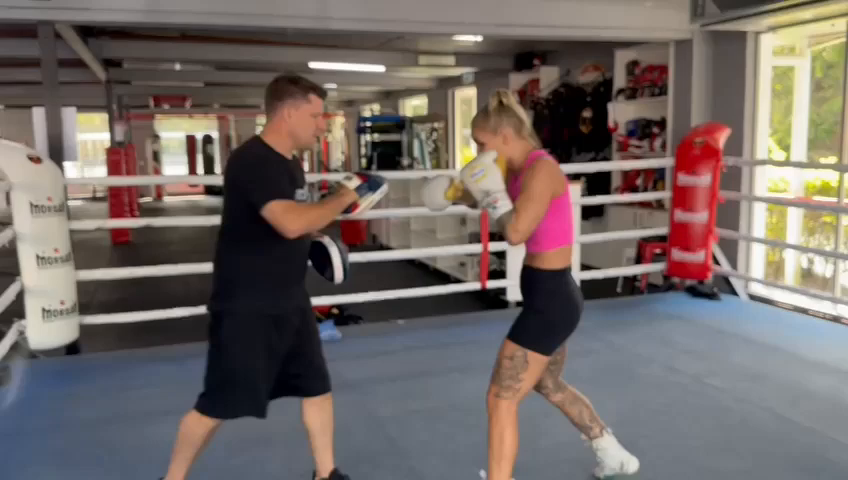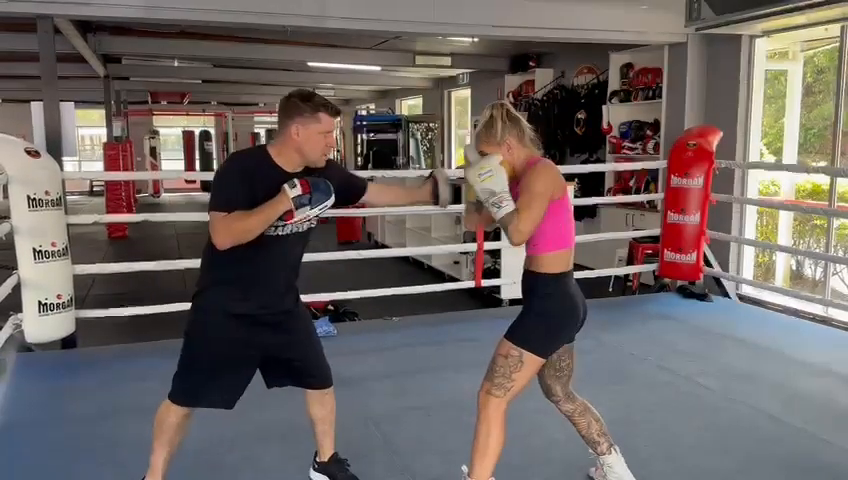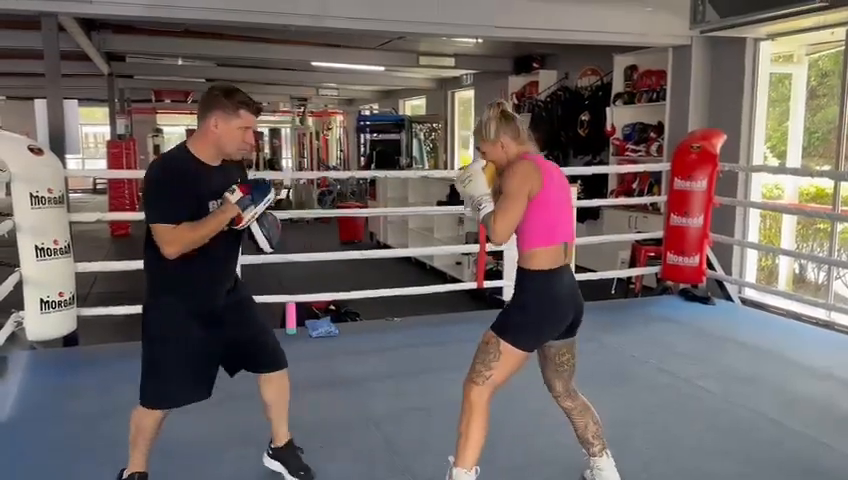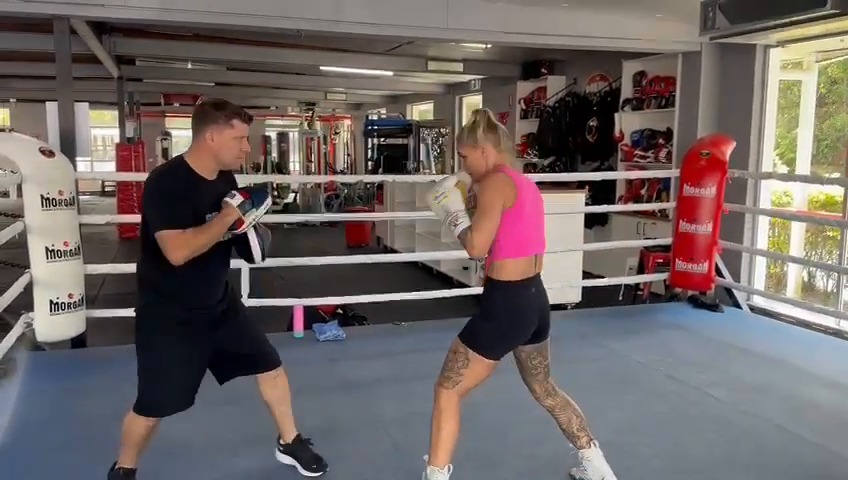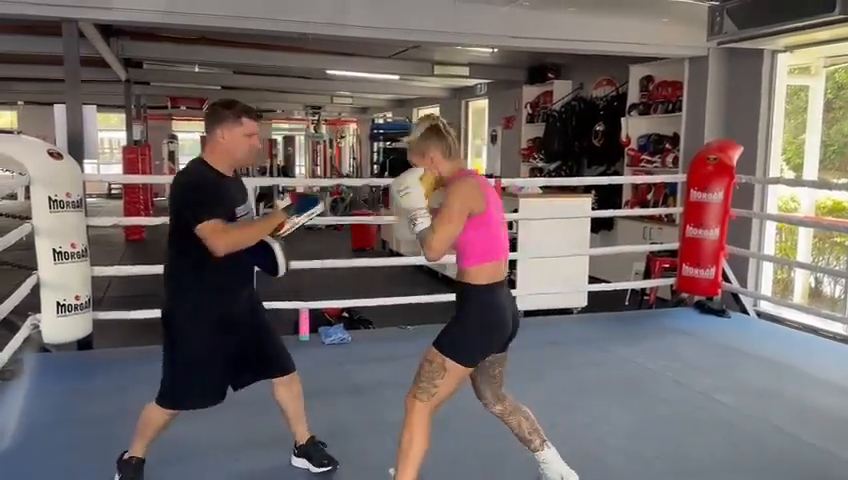
dt=1s
person 1, frame 1
left shoulder: (290, 162)
right shoulder: (251, 161)
right elbow: (292, 223)
right wrist: (346, 195)
left hip: (290, 304)
right hip: (246, 308)
left knee: (318, 388)
right knee: (218, 404)
person 1, frame 2
left shoulder: (324, 172)
right shoulder: (242, 167)
left elbow: (377, 194)
right elbow: (223, 236)
left wrist: (432, 189)
right wrist: (283, 201)
left hip: (280, 306)
right hip: (225, 308)
left knee: (320, 383)
right knee: (186, 397)
person 1, frame 3
left shoulder: (232, 166)
right shoulder: (168, 171)
right elbow: (171, 245)
right wrist: (229, 211)
left hip: (227, 295)
right hip: (176, 305)
left knee: (274, 365)
right knee: (159, 397)
left ankle: (281, 448)
person 1, frame 4
left shoulder: (225, 178)
right shoulder: (166, 182)
right elbow: (178, 251)
left wrist: (245, 222)
right wrist: (230, 213)
left hip: (219, 303)
right hip: (169, 314)
left knee: (270, 366)
right knee: (152, 405)
left ankle: (291, 443)
person 1, frame 5
left shoulder: (231, 176)
right shoulder: (194, 182)
right elbow: (221, 242)
left wrist: (261, 241)
right wrist: (277, 219)
left hip: (241, 300)
right hip: (196, 310)
left knee: (282, 371)
right knee: (177, 398)
left ankle: (304, 446)
person 2, frame 1
left shoulder: (540, 169)
right shoulder: (530, 167)
left elbow: (515, 233)
left wrist: (491, 190)
right wrist: (468, 190)
left hip: (549, 298)
right hip: (558, 293)
left knee: (501, 400)
right knee: (549, 385)
person 2, frame 2
left shoulder: (541, 172)
right shoulder: (519, 177)
left elbow: (517, 234)
right elbow: (474, 223)
left wrist: (494, 192)
right wrist: (476, 179)
left hip: (548, 301)
right hip: (564, 299)
left knee: (492, 398)
right knee: (561, 395)
person 2, frame 3
left shoulder: (521, 170)
right shoulder: (551, 171)
left elbow: (499, 233)
left wrist: (479, 195)
right wrist: (490, 196)
left hip: (537, 296)
right hip: (565, 292)
left knee: (476, 389)
right knee: (563, 391)
person 2, frame 4
left shoulder: (495, 183)
right shoulder: (525, 185)
left elbow: (476, 248)
left wrist: (453, 211)
right wrist: (467, 205)
left hip: (505, 304)
right hip: (534, 300)
left knee: (447, 393)
right knee: (544, 389)
person 2, frame 5
left shoulder: (461, 188)
right shoulder: (479, 184)
left elbow: (433, 250)
left wrist: (416, 208)
left hip: (477, 310)
right hip: (500, 306)
left knee: (419, 404)
right knee: (494, 399)
